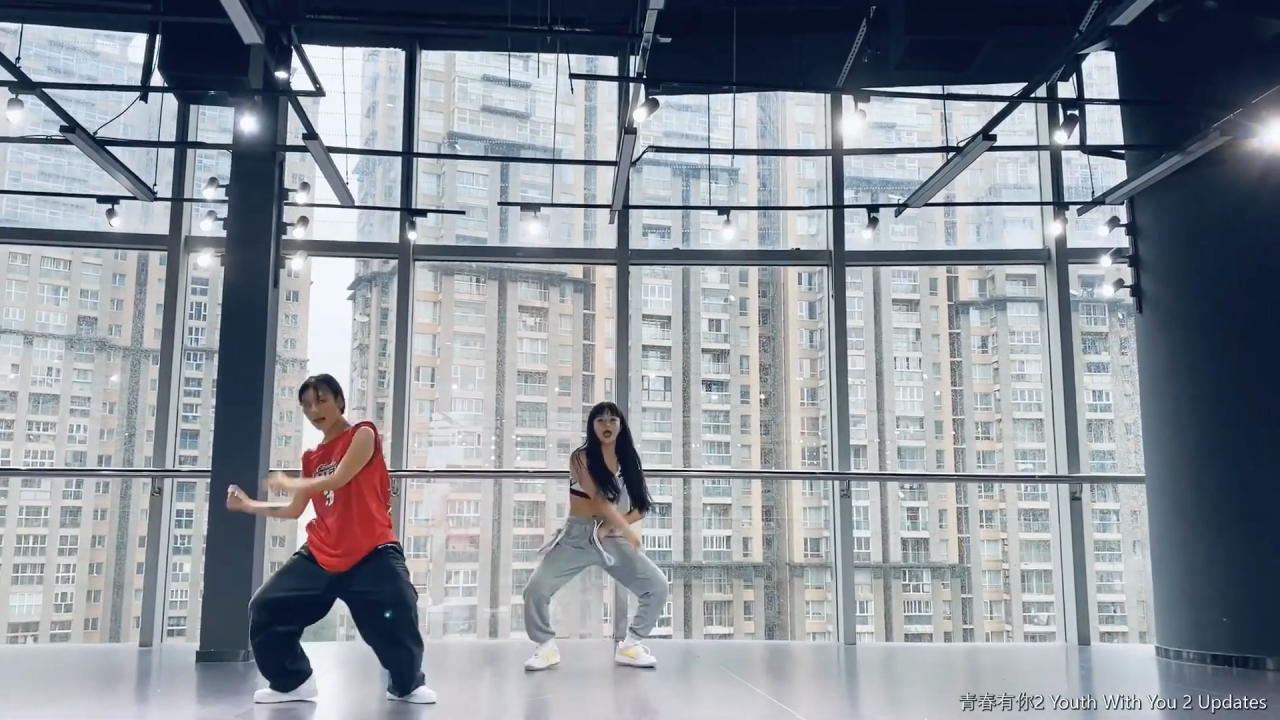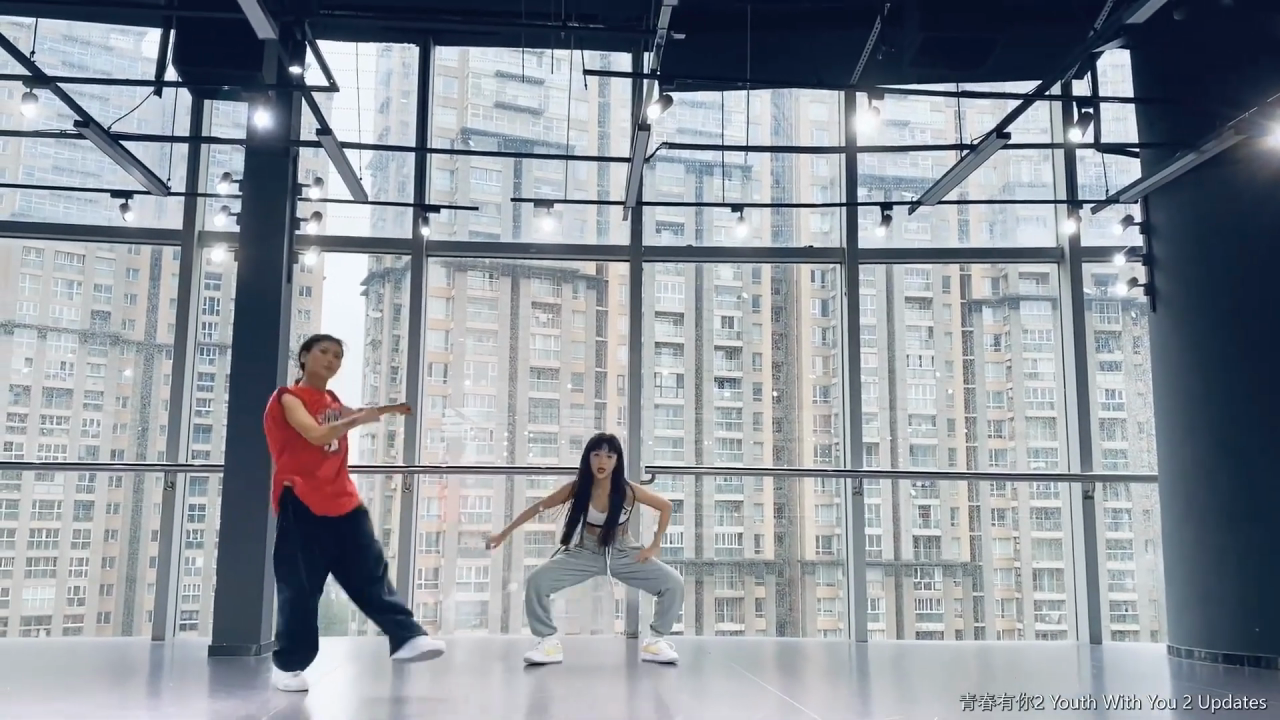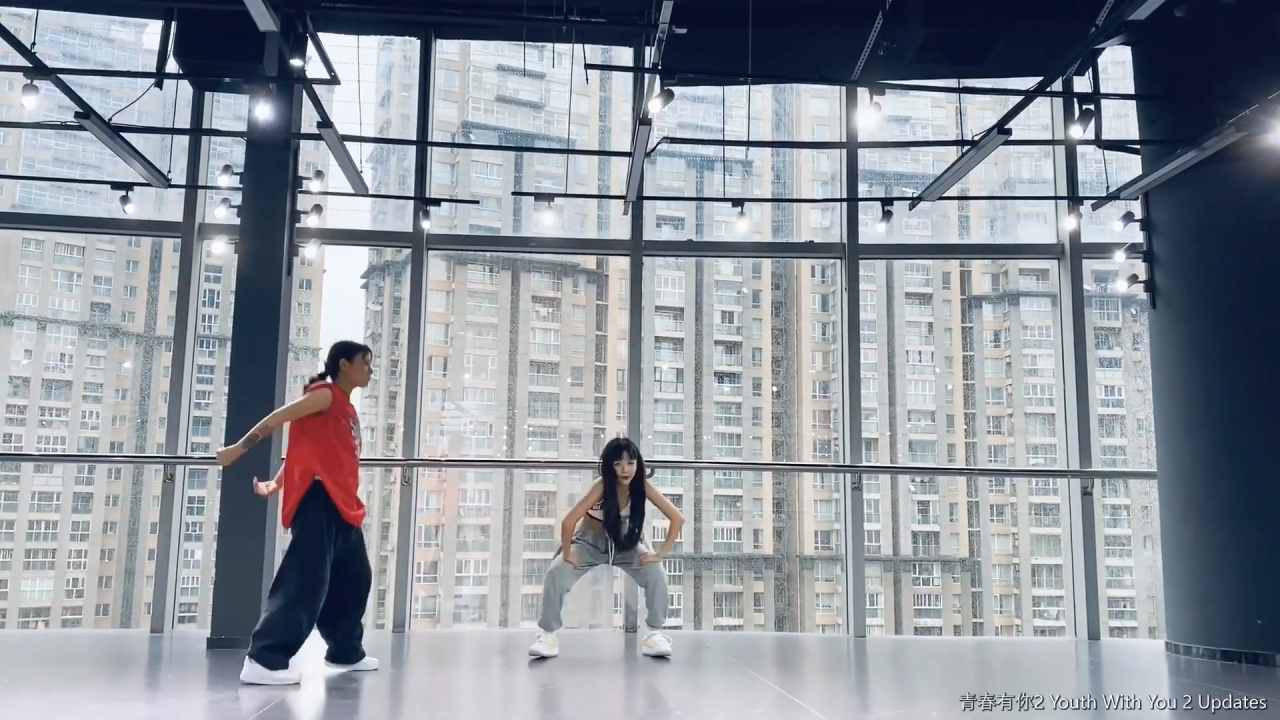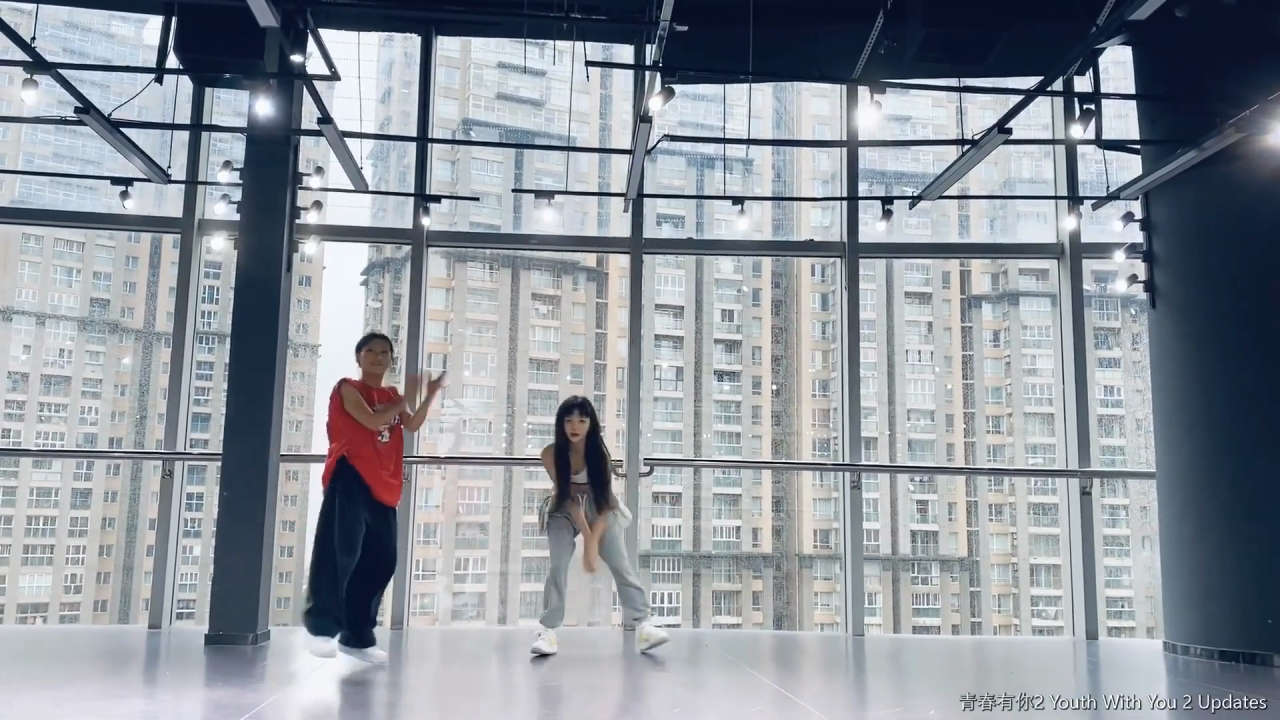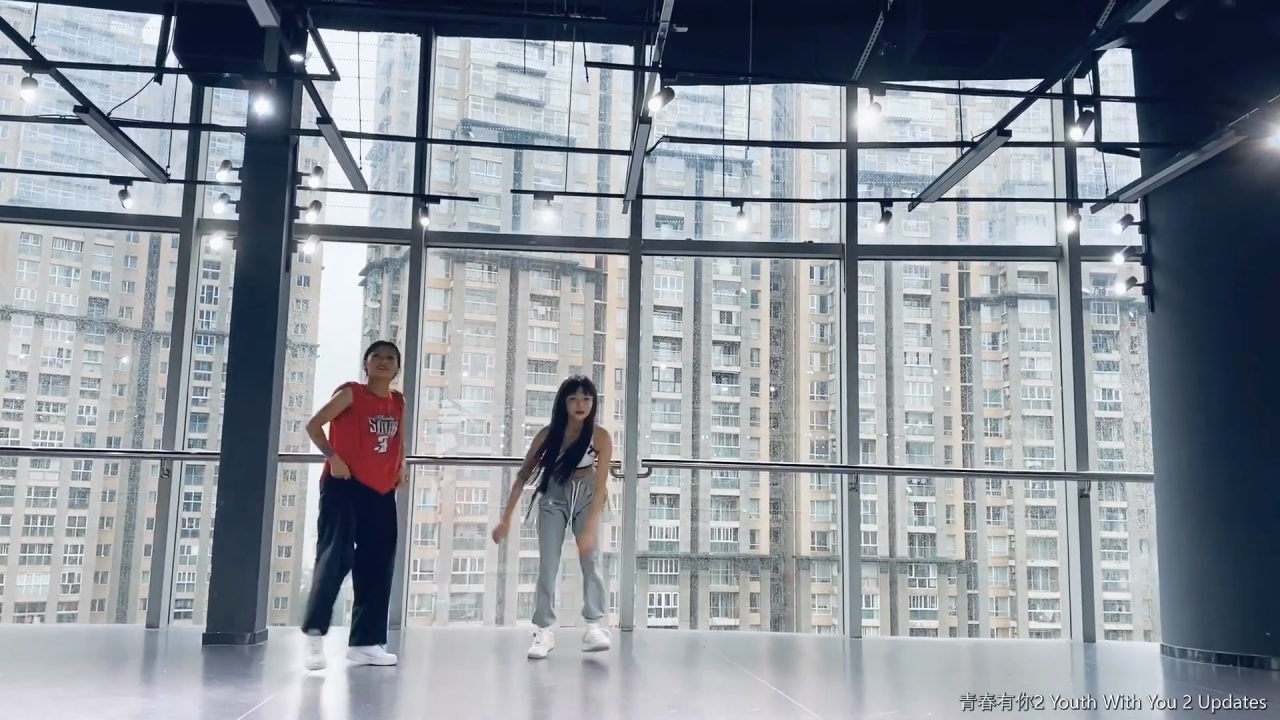
dt=0.5s
person 1, frame 1
left shoulder: (363, 435)
right shoulder: (313, 457)
left elbow: (340, 479)
right elbow: (295, 508)
left wrist: (290, 484)
right wrist: (250, 506)
left hip: (371, 550)
right hip: (320, 553)
left knee: (397, 609)
right knee: (266, 607)
left ankle: (407, 683)
right ankle: (292, 681)
person 1, frame 2
left shoulder: (330, 398)
right shoulder: (289, 398)
left elbow: (354, 417)
right elbow: (315, 434)
left wrist: (387, 409)
right wrist: (359, 418)
left hip: (342, 499)
right hip: (302, 501)
left knee: (370, 568)
right knee: (301, 584)
left ankle: (406, 637)
right ankle: (289, 664)
person 1, frame 3
left shoulder: (344, 405)
right shoulder: (328, 395)
left elbow: (307, 445)
right elbow: (282, 415)
left wrist: (277, 483)
right wrist: (240, 447)
left hip: (338, 503)
right hip: (319, 498)
left knee: (356, 578)
right knee: (305, 581)
left ankle: (345, 652)
right ankle: (264, 660)
person 1, frame 4
left shoulder: (394, 396)
right shoulder: (348, 388)
left elbow: (412, 424)
right elbow: (373, 422)
left wrist: (429, 397)
right wrist: (409, 394)
left hip: (384, 487)
right hip: (350, 478)
left knee: (380, 562)
right knee: (340, 549)
left ankle: (358, 637)
right ankle: (320, 628)
person 1, frame 5
left shoulder: (398, 402)
right shoulder: (350, 393)
right elbow: (314, 425)
left wrist: (399, 468)
right wrist: (333, 458)
left hip: (381, 493)
right hip: (346, 486)
left knee: (379, 567)
right knee: (336, 557)
left ankle: (365, 642)
right ankle: (314, 635)
person 2, frame 1
left shoulder: (628, 461)
right shoulder: (581, 457)
left elbow: (640, 506)
right elbow: (597, 494)
left wrist: (617, 528)
right wrist: (627, 528)
left hip: (610, 536)
right hip: (576, 534)
left knee: (658, 585)
right knee: (536, 589)
left ankle: (631, 644)
right ankle: (545, 646)
person 2, frame 2
left shoulder: (627, 490)
right shoulder: (577, 487)
left elbow: (666, 507)
right elbow: (539, 508)
left wrist: (655, 545)
right wrist: (504, 533)
left hip: (623, 552)
right hip: (586, 551)
left knee: (673, 584)
right knee: (537, 582)
left ankle: (656, 641)
right ankle: (548, 642)
person 2, frame 3
left shoulder: (642, 487)
right shoulder: (601, 488)
left elbow: (676, 517)
right elbow: (568, 523)
left wrist: (662, 551)
right wrist: (566, 552)
left hip: (625, 543)
right hip: (589, 542)
left knee: (655, 575)
right knee: (556, 576)
left ankle: (654, 634)
right ankle: (549, 636)
person 2, frame 4
left shoulder: (599, 454)
right shoulder: (551, 453)
left elbow: (603, 505)
right elbow: (564, 498)
left wrist: (593, 542)
right wrist: (587, 535)
left hip: (600, 508)
right hip: (564, 510)
left knee: (620, 563)
right knee: (558, 565)
left ankle: (643, 625)
right ankle: (548, 631)
person 2, frame 5
left shoulder: (600, 436)
right shoulder: (549, 434)
left elbow: (602, 485)
right elbow: (524, 476)
left wrist: (590, 529)
right wrist: (506, 519)
left hip: (589, 495)
right hip: (554, 496)
left knee: (591, 559)
right knee: (548, 565)
left ankle: (593, 628)
right ankle: (543, 632)
